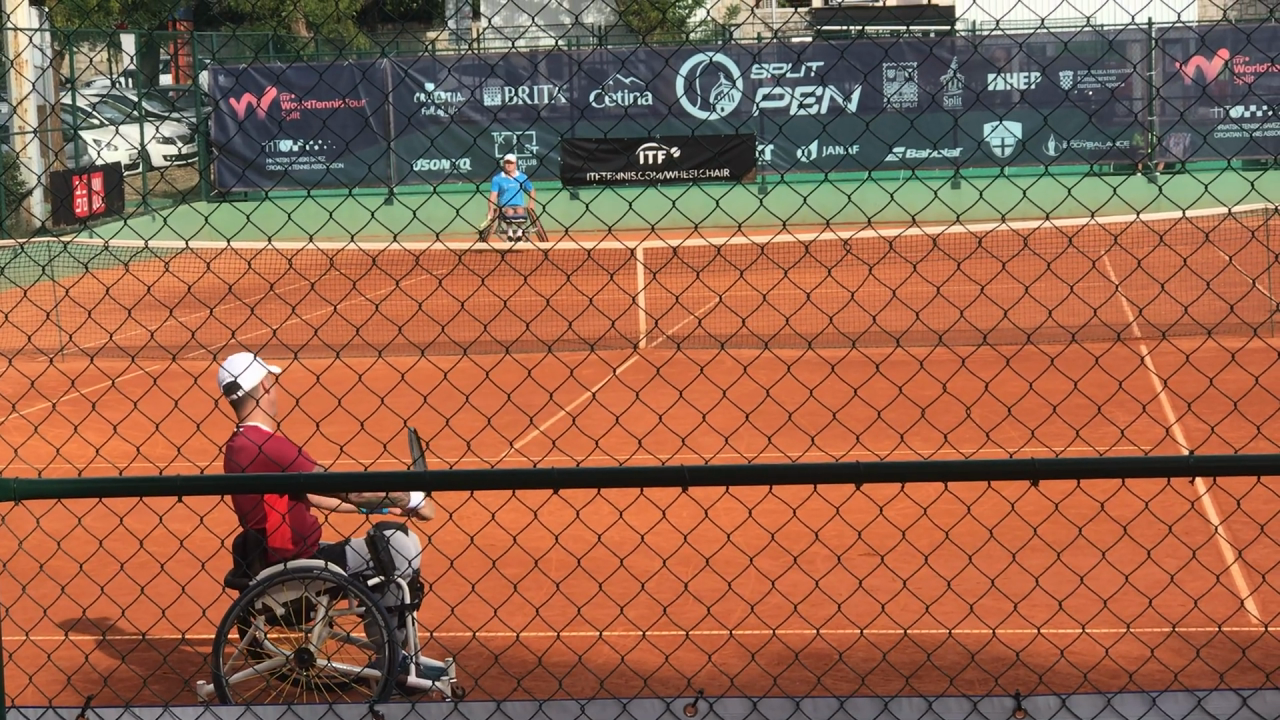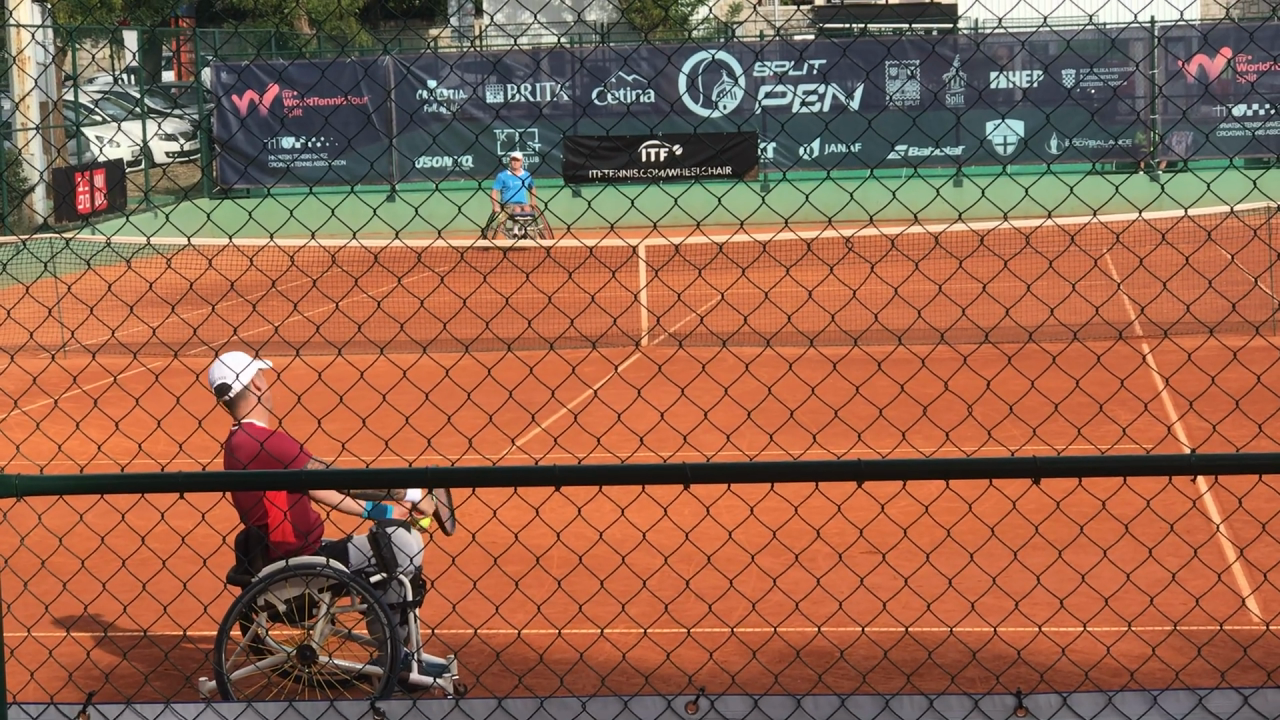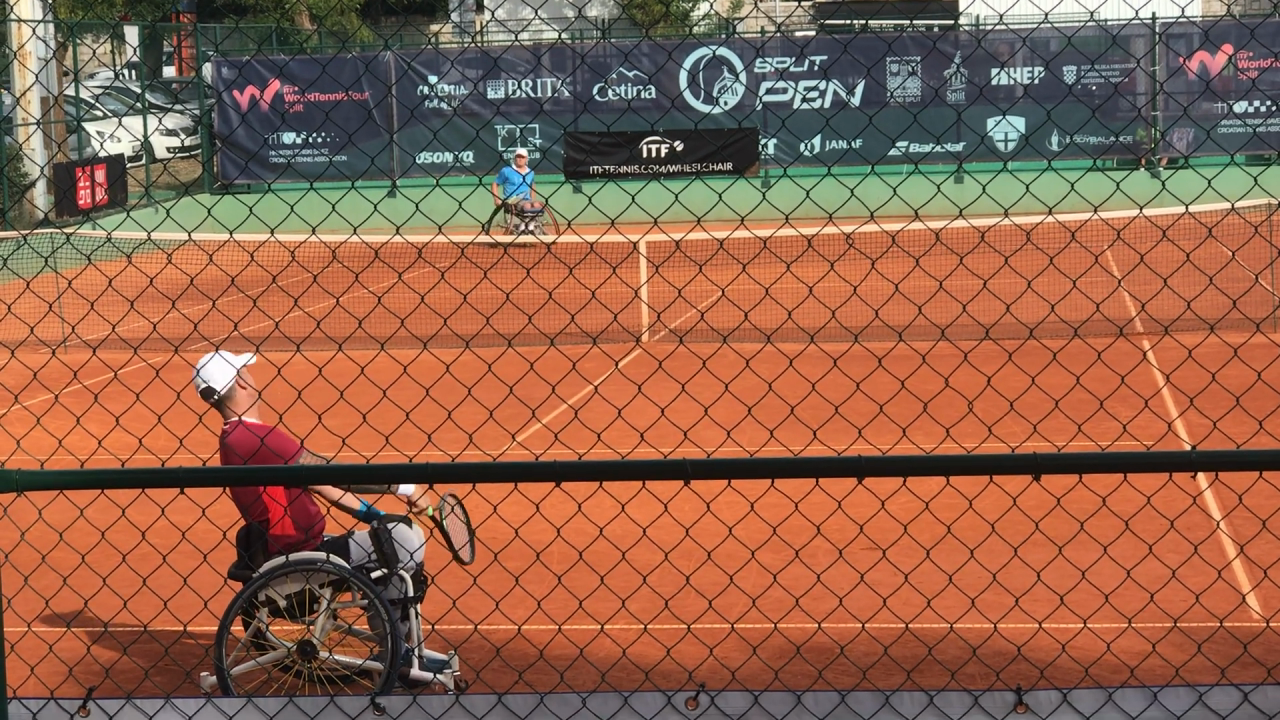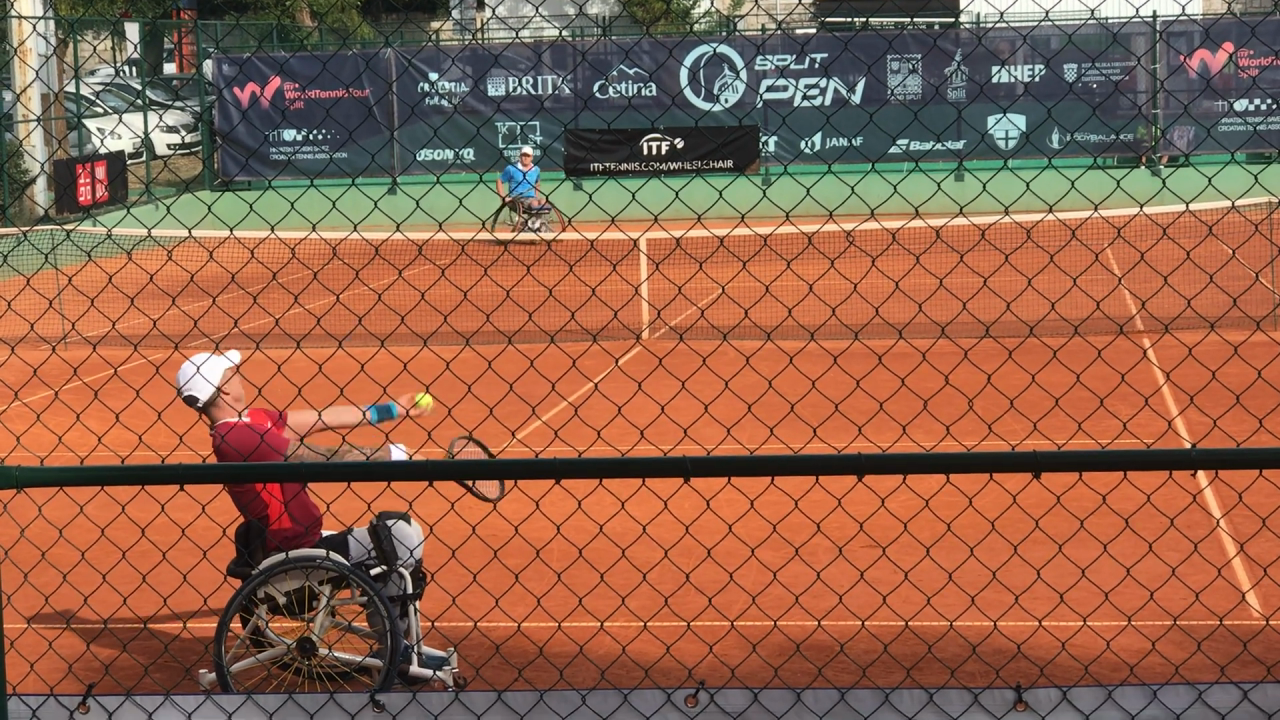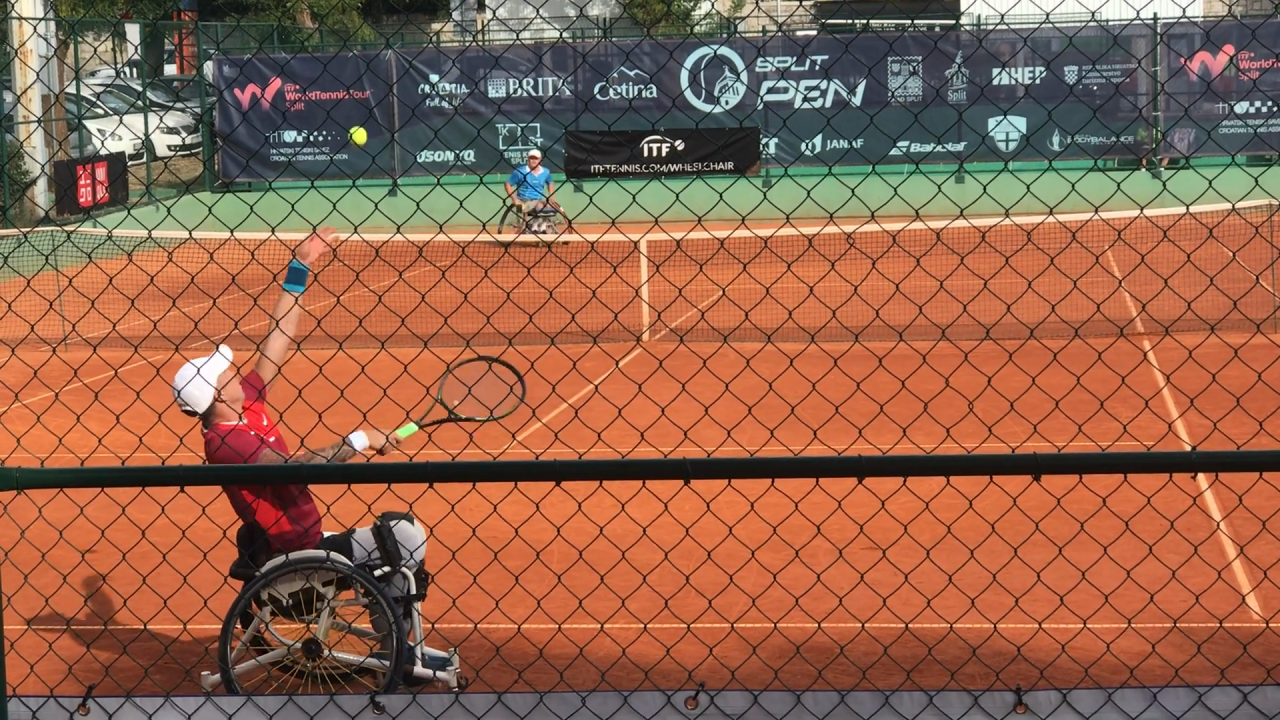
dt=0.2s
person 1, frame 1
left shoulder: (245, 442)
right shoulder: (264, 445)
left elbow: (316, 494)
right elbow: (341, 487)
left wrist: (380, 506)
right wrist: (412, 497)
left hip: (291, 560)
left knee: (391, 539)
right knee: (402, 545)
person 1, frame 2
left shoulder: (246, 440)
right shoulder: (258, 442)
left elbow: (322, 486)
left wrist: (384, 513)
right wrist: (411, 492)
left hip: (295, 556)
left knee: (400, 538)
right knee: (404, 542)
person 1, frame 3
left shoulder: (245, 434)
right shoulder: (249, 437)
left elbow: (320, 480)
left wrist: (373, 513)
right wrist: (404, 486)
left hip: (304, 548)
left knee: (399, 533)
right knee: (406, 537)
left ankle: (399, 648)
person 1, frame 4
left shoulder: (248, 421)
right shoulder: (241, 436)
left elbow: (322, 418)
right elbow: (323, 461)
left wrist: (387, 410)
right wrist: (394, 453)
left hip: (302, 544)
right hip: (297, 553)
left knee: (395, 534)
right knee: (404, 532)
person 1, frame 5
left shoulder: (245, 405)
right shoulder: (226, 441)
left elbow: (280, 338)
right elbow: (292, 475)
left wrist: (300, 267)
right wrist: (356, 440)
left hip: (306, 543)
right hip: (297, 554)
left knee: (398, 527)
right knee: (408, 536)
